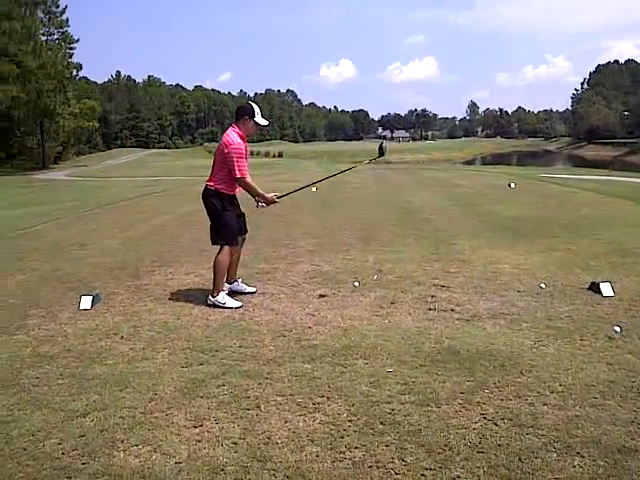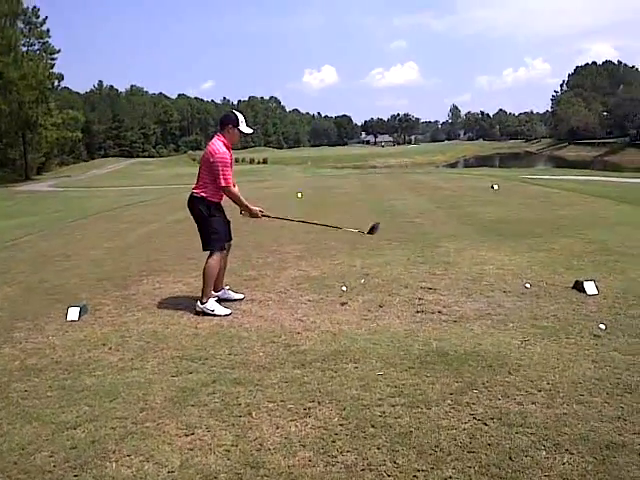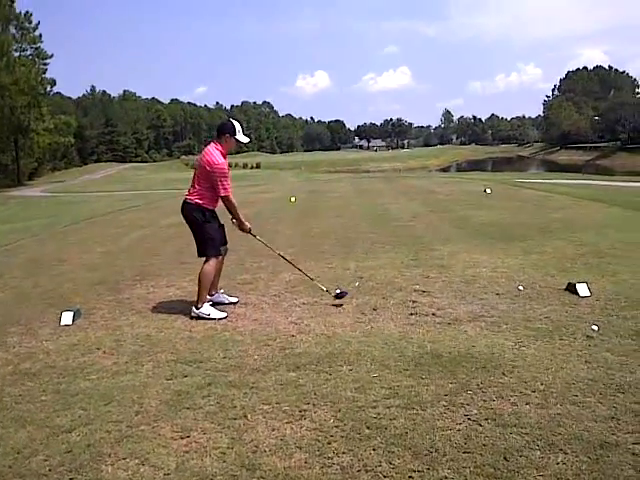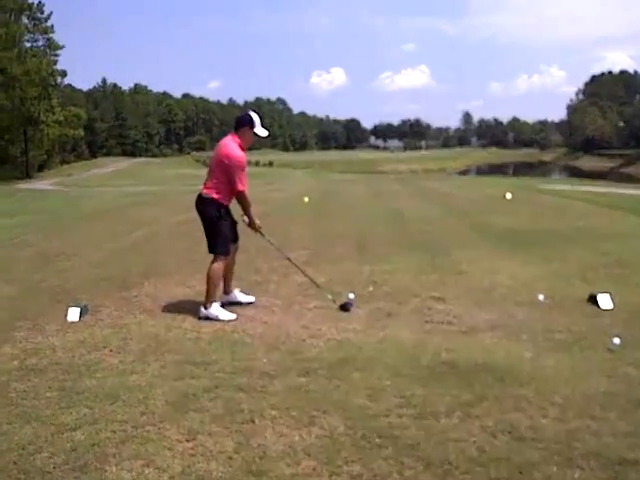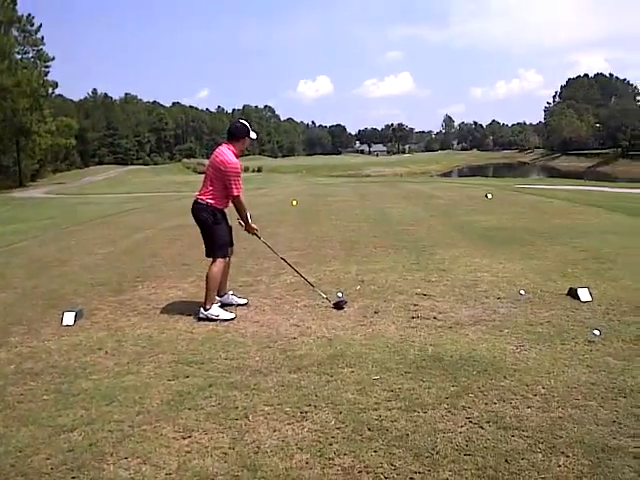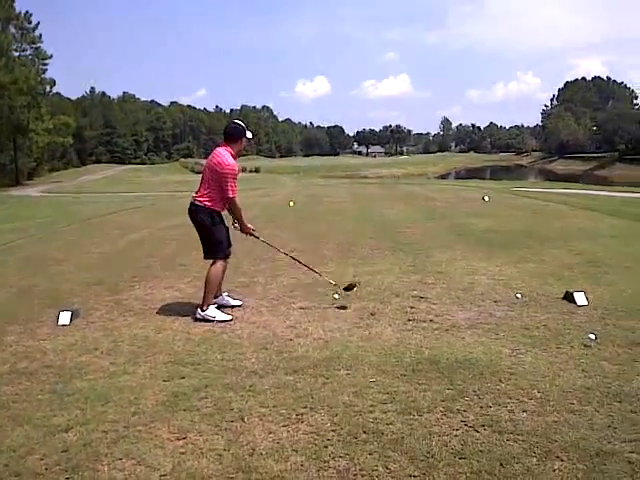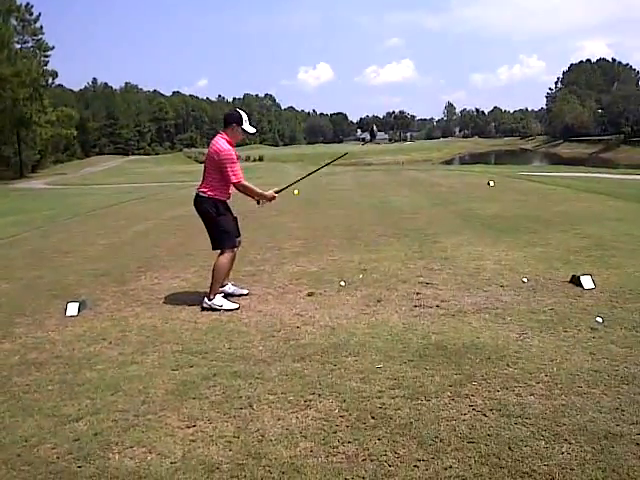
dt=0.4s
person 1, frame 1
left shoulder: (236, 138)
right shoulder: (235, 143)
left elbow: (242, 176)
right elbow: (242, 179)
left wrist: (257, 196)
right wrist: (264, 196)
left hip: (226, 196)
right hip: (218, 196)
left knee: (239, 237)
right knee: (227, 244)
left ankle: (231, 282)
right ankle: (216, 294)
person 1, frame 2
left shoulder: (221, 146)
right shoulder: (221, 152)
left elbow: (230, 184)
right elbow: (227, 189)
left wrist: (244, 205)
right wrist: (249, 208)
left hip: (211, 203)
right hip: (204, 204)
left knee: (225, 245)
right knee: (217, 250)
left ankle: (218, 290)
right ankle: (205, 302)
person 1, frame 3
left shoulder: (212, 150)
right shoulder: (218, 162)
left elbow: (223, 195)
right elbow: (226, 197)
left wrist: (235, 217)
right wrist: (241, 221)
left hip: (203, 208)
right hip: (198, 210)
left knee: (221, 249)
right knee: (213, 256)
left ankle: (213, 293)
right ankle: (200, 306)
person 1, frame 4
left shoulder: (227, 143)
right shoulder: (236, 154)
right elbow: (241, 192)
left wrist: (245, 214)
right wrist: (251, 219)
left hip: (216, 203)
right hip: (213, 205)
left knee: (231, 247)
right knee: (221, 255)
left ankle: (228, 293)
right ankle: (209, 306)
person 1, frame 5
left shoulder: (222, 151)
right shoulder: (231, 162)
right elbow: (237, 197)
left wrist: (243, 214)
right wrist: (248, 223)
left hip: (211, 208)
right hip: (209, 210)
left knee: (227, 251)
right knee: (220, 257)
left ankle: (222, 295)
right ankle: (208, 308)
person 1, frame 6
left shoulder: (219, 153)
right shoulder: (229, 163)
right elbow: (231, 200)
left wrist: (234, 216)
right wrist: (243, 224)
left hip: (207, 210)
right hip: (206, 212)
left knee: (225, 253)
right knee: (220, 258)
left ankle: (218, 296)
right ankle: (205, 309)
person 1, frame 7
left shoulder: (222, 143)
right shoulder: (224, 149)
left elbow: (236, 180)
right elbow: (239, 184)
left wrist: (257, 194)
right wrist: (264, 195)
left hip: (215, 201)
right hip: (211, 203)
left knee: (234, 242)
right knee: (228, 248)
left ankle: (224, 285)
right ankle: (212, 298)
